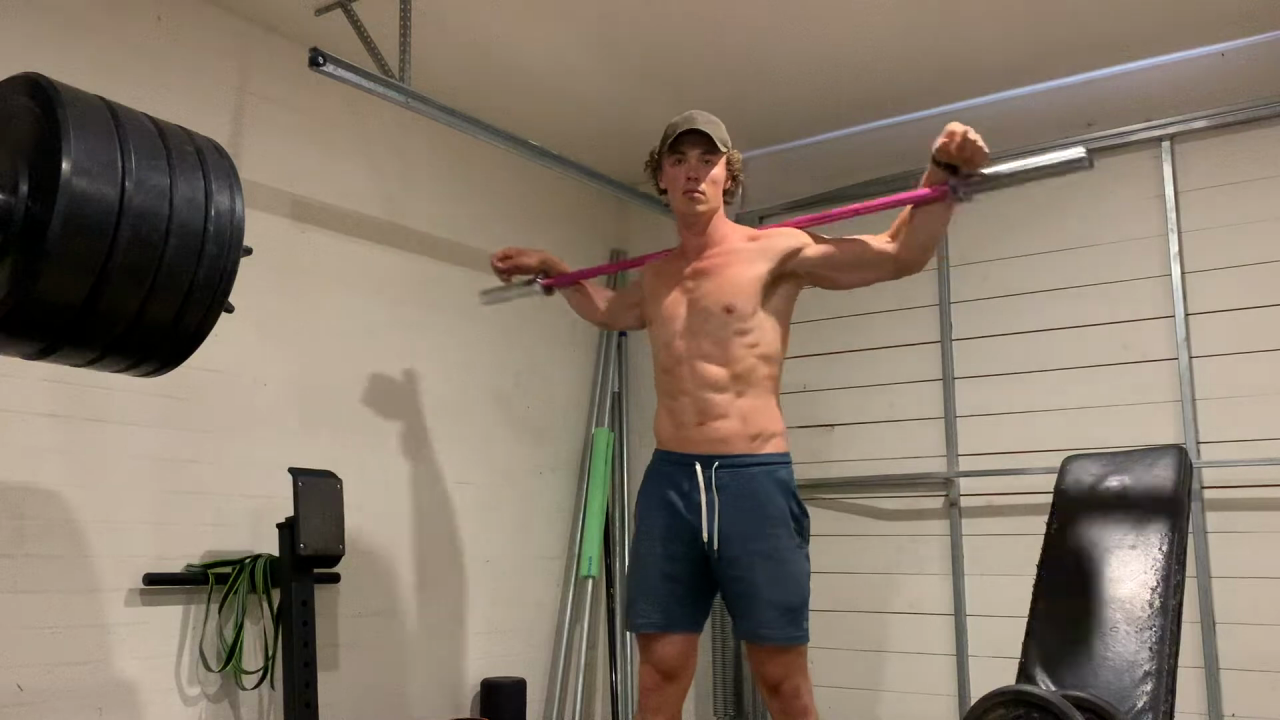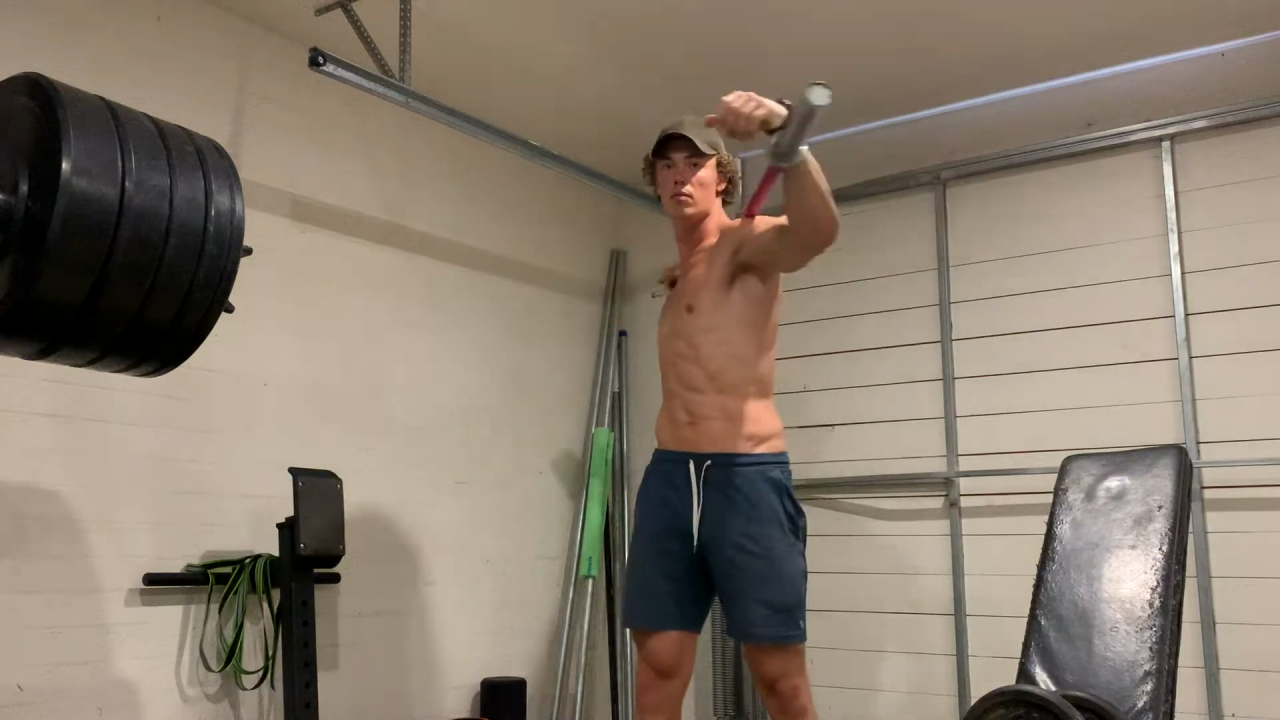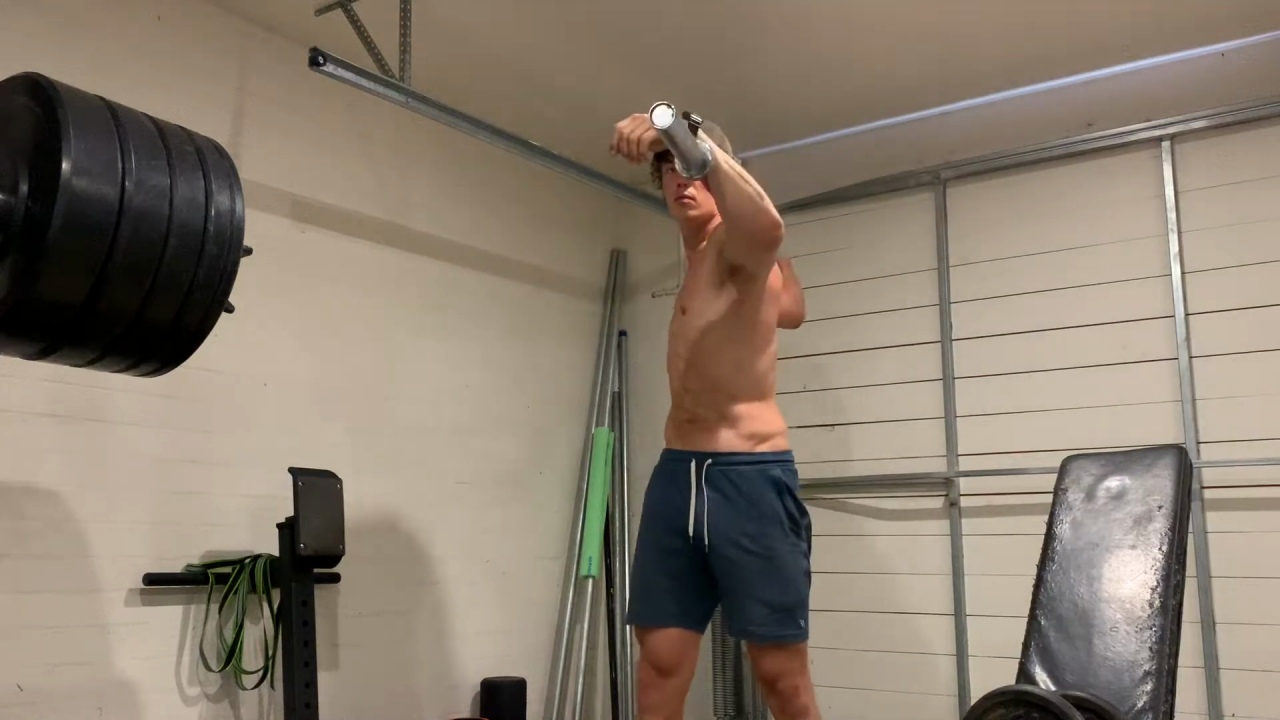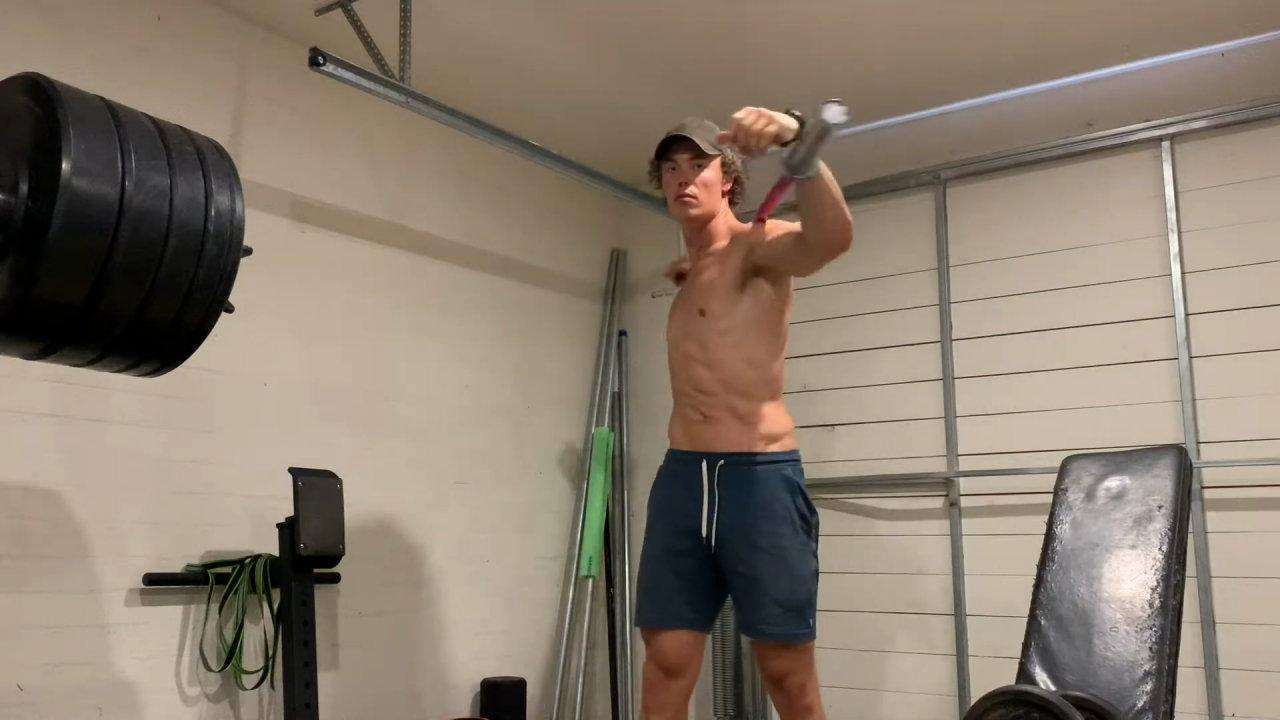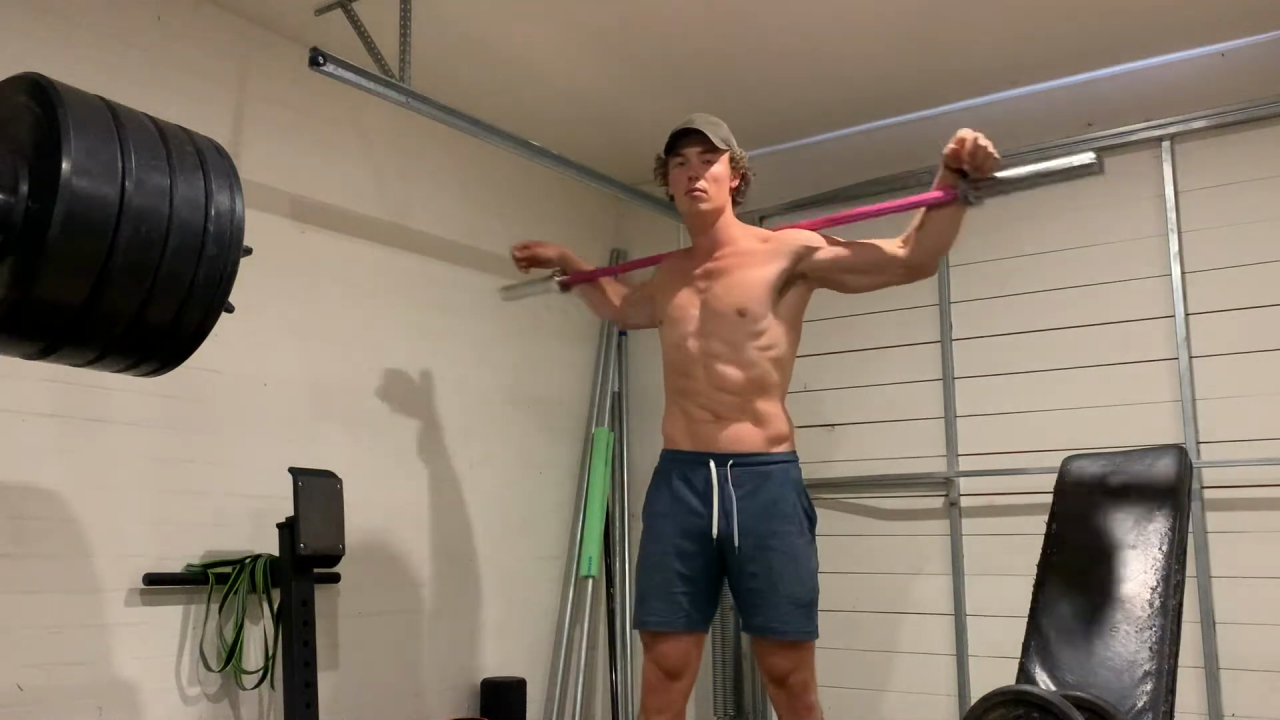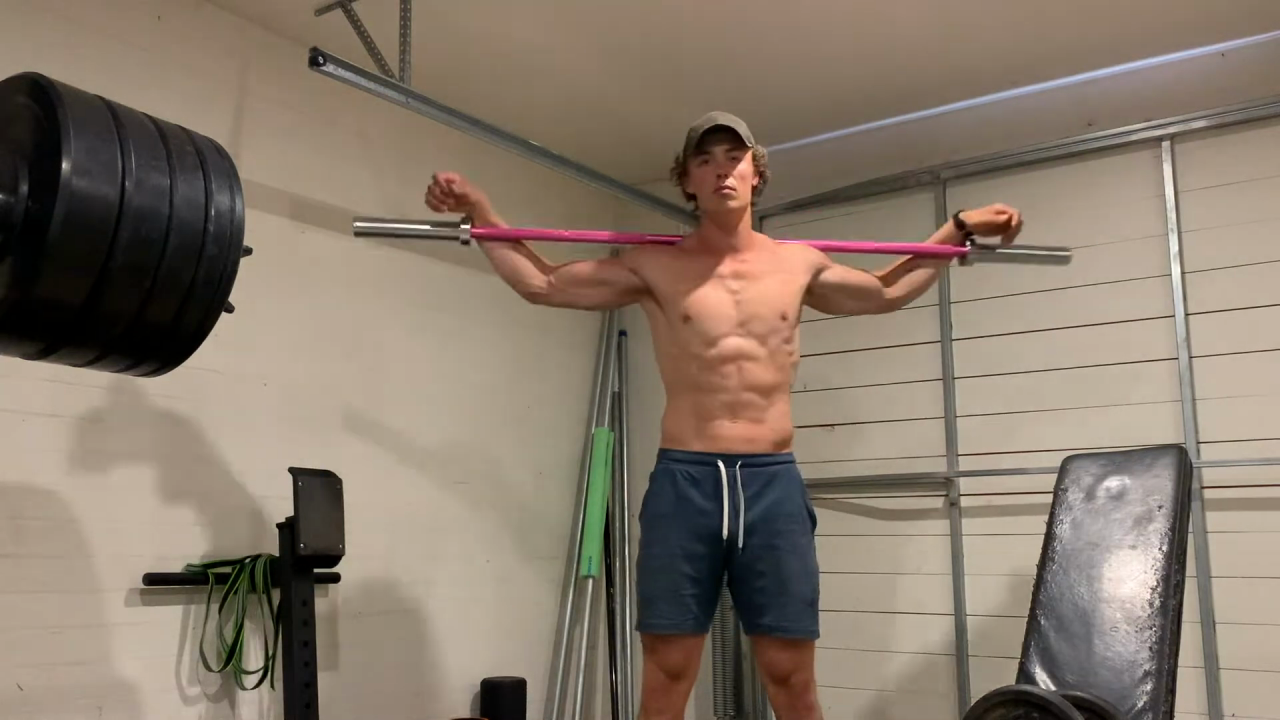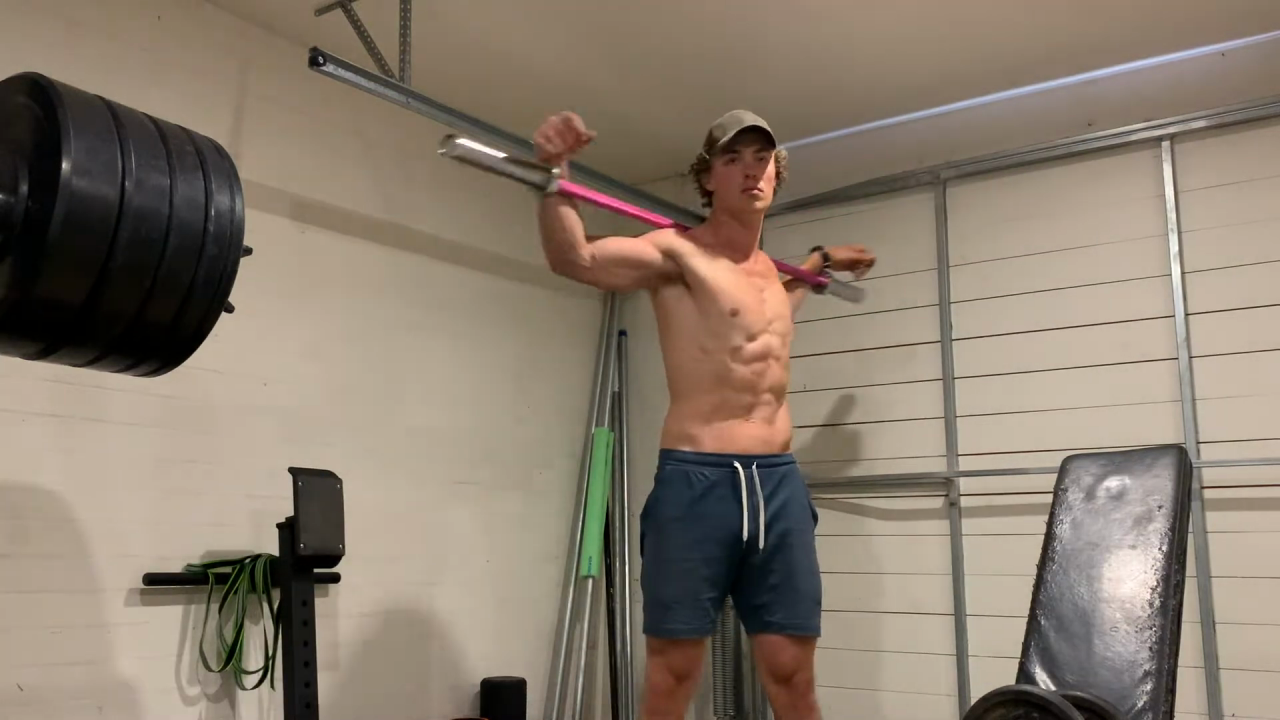
dt=0.3s
person 1, frame 1
left shoulder: (776, 250)
right shoulder: (655, 273)
left elbow: (901, 254)
right elbow: (612, 313)
left wrist: (944, 170)
right wrist: (550, 269)
left hip: (755, 482)
right hip: (671, 481)
right knee: (661, 668)
person 1, frame 2
left shoulder: (745, 242)
right shoulder: (692, 271)
left elbow: (819, 227)
left wrist: (782, 135)
left hip: (747, 480)
right hip: (669, 478)
right knee: (658, 666)
person 1, frame 3
left shoulder: (736, 244)
right shoulder: (708, 264)
left elbow: (765, 225)
right elbow: (789, 307)
left wrist: (697, 142)
left hip: (751, 478)
right hip: (677, 476)
right knee: (660, 666)
person 1, frame 4
left shoulder: (756, 246)
right shoulder: (702, 276)
left elbow: (832, 232)
left wrist: (793, 139)
left hip: (760, 479)
right hip: (681, 479)
right knee: (667, 667)
person 1, frame 5
left shoulder: (787, 252)
right shoulder: (669, 275)
left elbow: (913, 260)
right elbow: (624, 310)
left wrist: (953, 178)
right wrist: (569, 265)
left hip: (767, 481)
right hip: (680, 482)
right knee: (666, 668)
person 1, frame 6
left shoulder: (797, 264)
right shoulder: (655, 265)
left elbow: (887, 292)
right elbow: (542, 285)
left wrist: (960, 229)
right wrist: (479, 212)
left hip: (773, 483)
right hip: (685, 482)
person 1, frame 7
left shoulder: (771, 271)
right shoulder: (675, 250)
right elbow: (570, 257)
left wrist: (821, 265)
right wrist: (553, 169)
left hip: (779, 484)
right hip: (694, 482)
